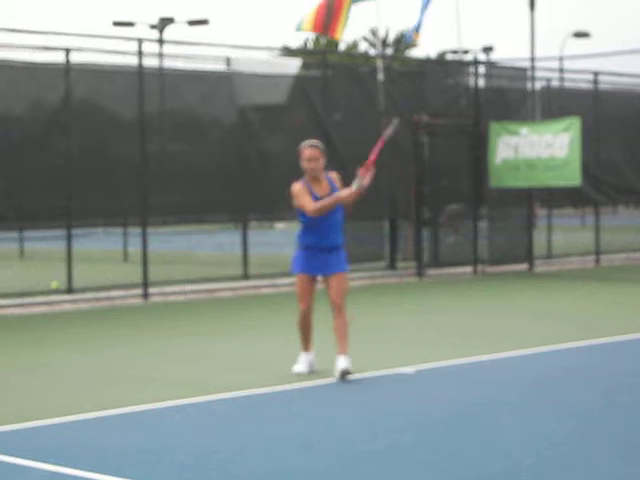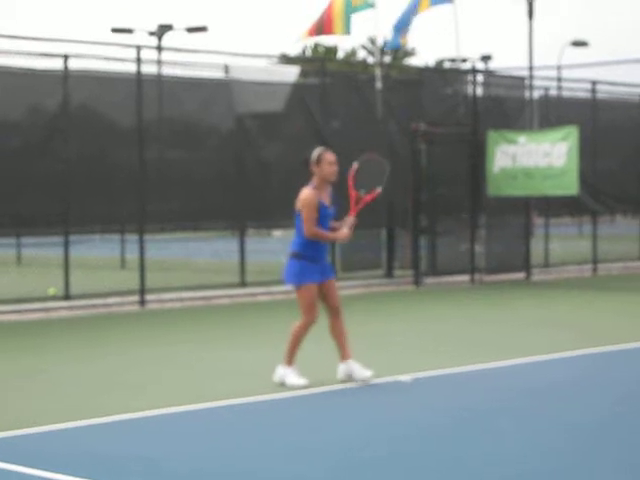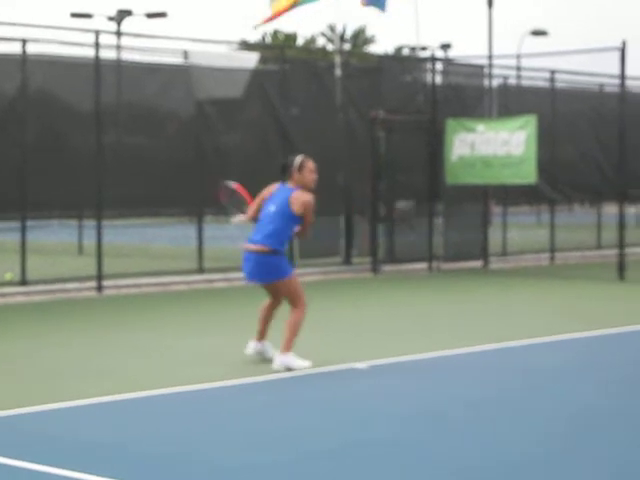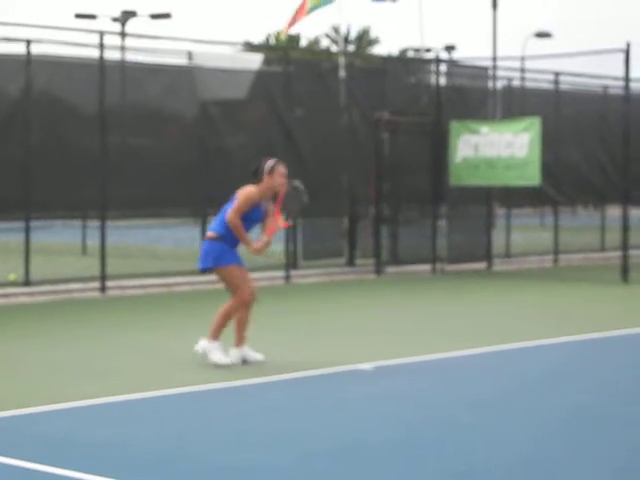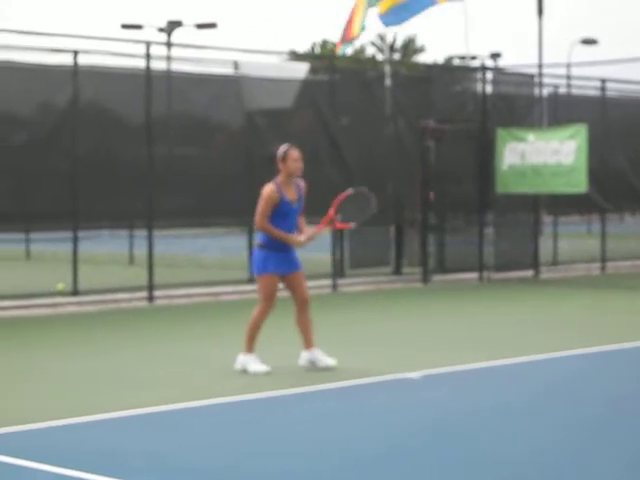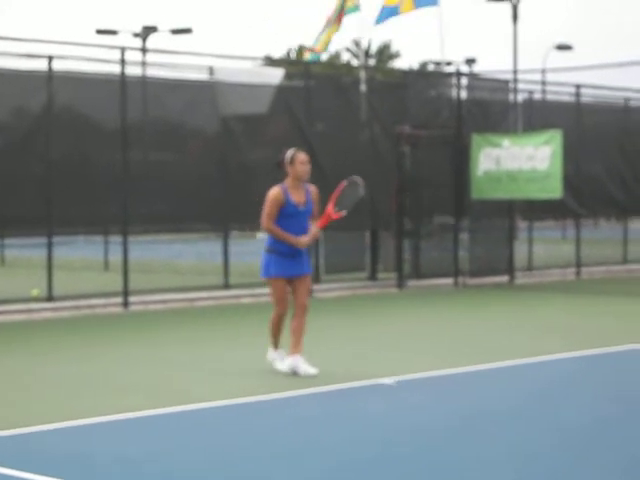
dt=0.7s
person 1, frame 1
left shoulder: (334, 177)
right shoulder: (298, 188)
left elbow: (344, 204)
right elbow: (312, 211)
left wrist: (361, 187)
right wrist: (337, 197)
left hip: (335, 252)
right hip: (308, 253)
left knee: (338, 305)
right knee: (304, 309)
left ankle: (342, 360)
right ankle: (307, 355)
person 1, frame 2
left shoulder: (327, 190)
right shoulder: (308, 195)
right elbow: (309, 231)
left wrist: (342, 226)
right wrist: (338, 237)
left hip: (321, 262)
right hip: (303, 263)
left knee: (335, 310)
right knee: (309, 317)
left ankle: (346, 364)
right ankle: (285, 368)
person 1, frame 3
left shoulder: (274, 188)
right shoulder: (306, 199)
left elbow: (251, 214)
right elbow: (303, 231)
left hip: (251, 255)
right hip: (269, 258)
left knee: (276, 297)
right knee: (299, 304)
left ankle: (259, 343)
right ankle: (285, 356)
person 1, frame 4
left shoulder: (267, 205)
right shoulder: (251, 192)
left elbow: (266, 236)
right elbow: (231, 217)
left wrist: (263, 242)
right wrist: (249, 244)
left hip: (226, 248)
right hip: (218, 245)
left knee: (249, 296)
right knee: (241, 297)
left ankle: (240, 348)
right ankle: (210, 342)
person 1, frame 5
left shoulder: (301, 186)
right shoulder: (271, 190)
right elbow: (260, 223)
left wrist: (304, 231)
right wrist: (289, 238)
left hip: (287, 253)
right hip: (268, 253)
left knee: (303, 301)
right knee: (266, 305)
left ankle: (310, 352)
right ankle: (246, 356)
person 1, frame 6
left shoulder: (312, 191)
right shoulder: (277, 193)
right elbow: (266, 225)
left wrist: (312, 232)
right wrist: (294, 240)
left hip: (300, 258)
right hip: (277, 258)
left knee: (302, 306)
right knee: (281, 309)
left ankle: (294, 357)
right ankle: (275, 350)
